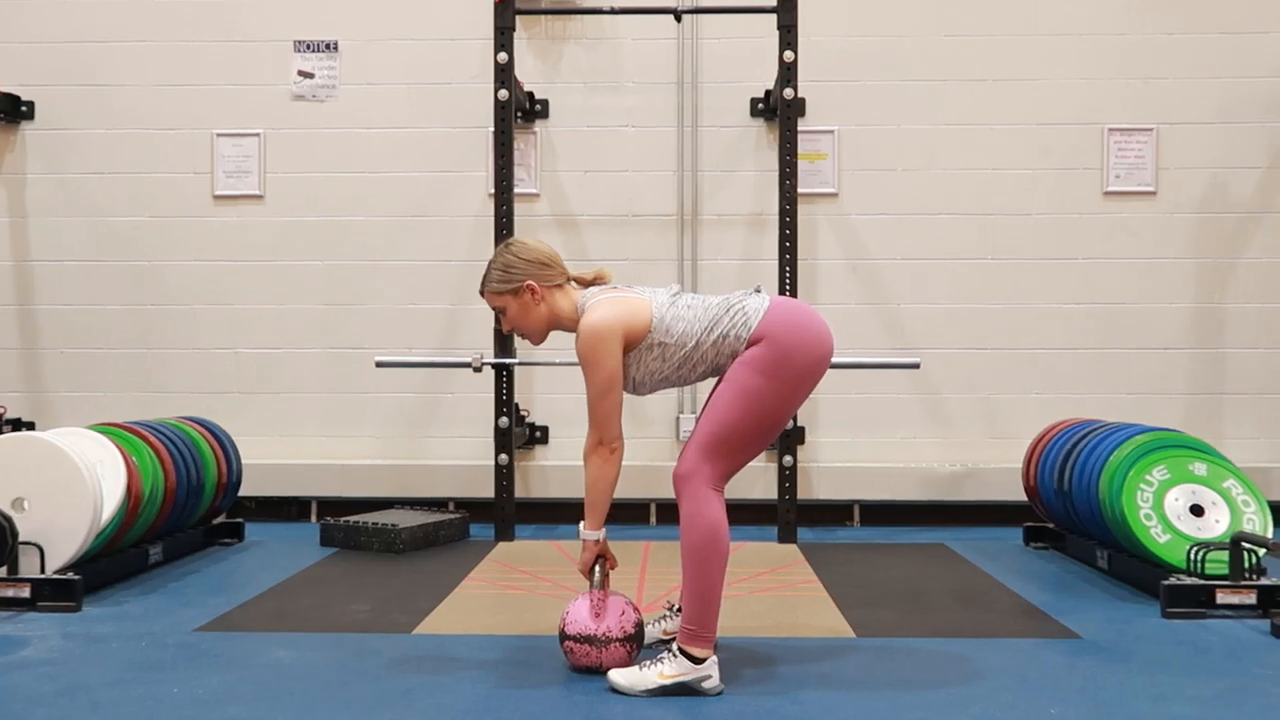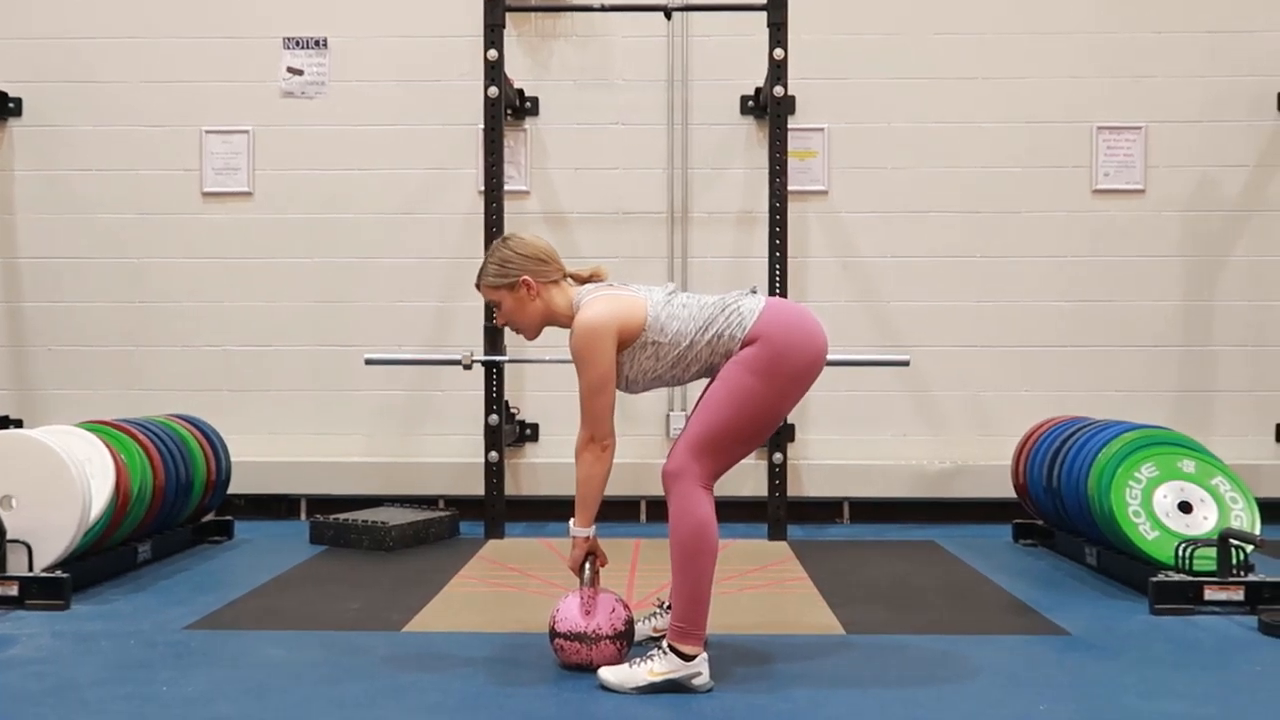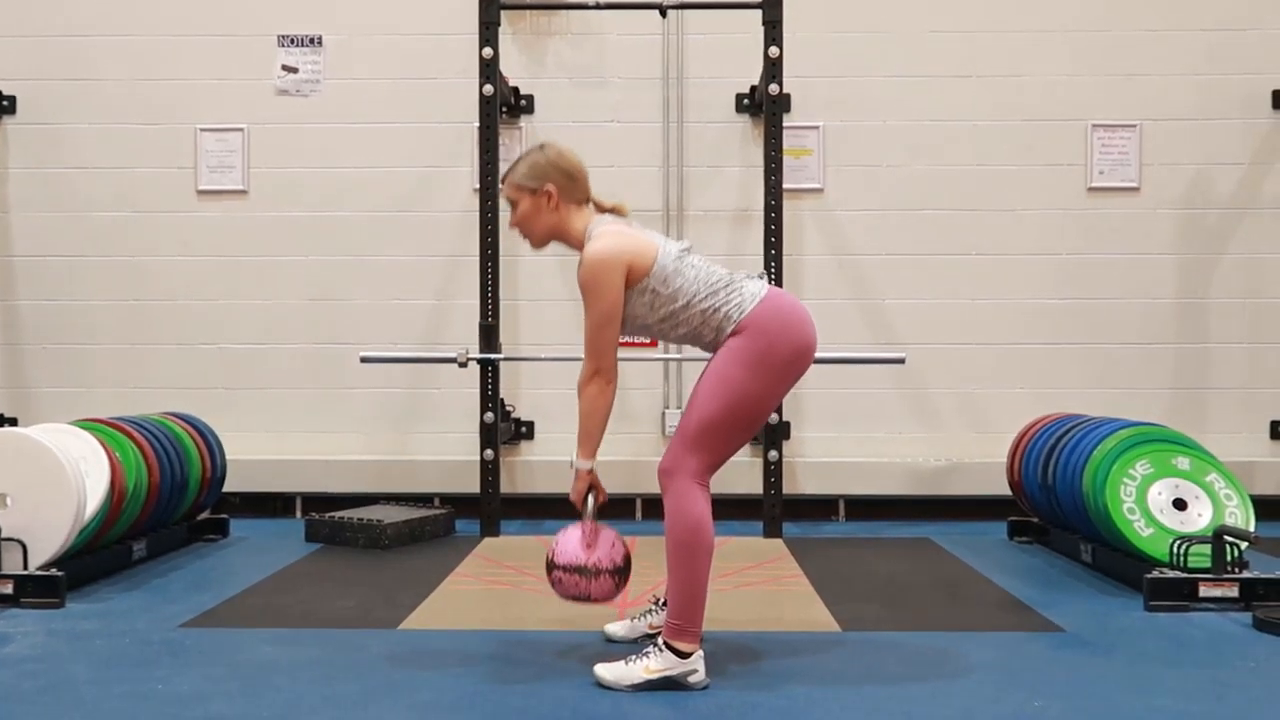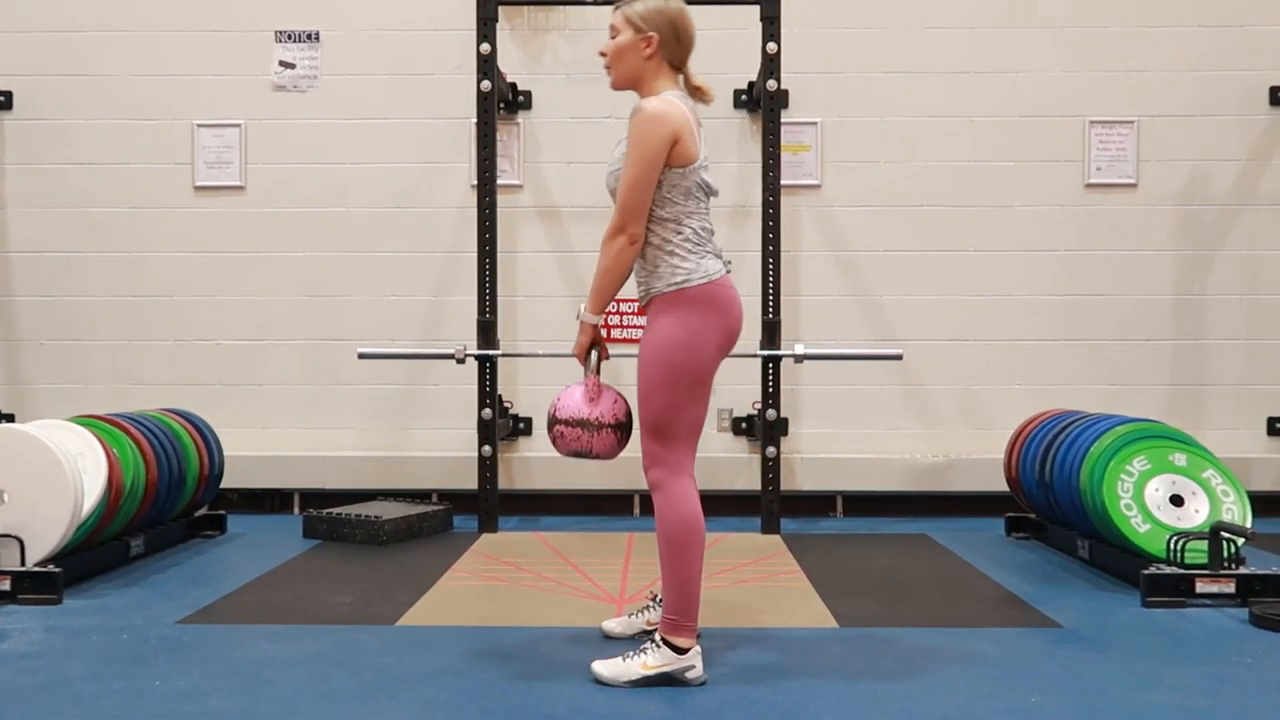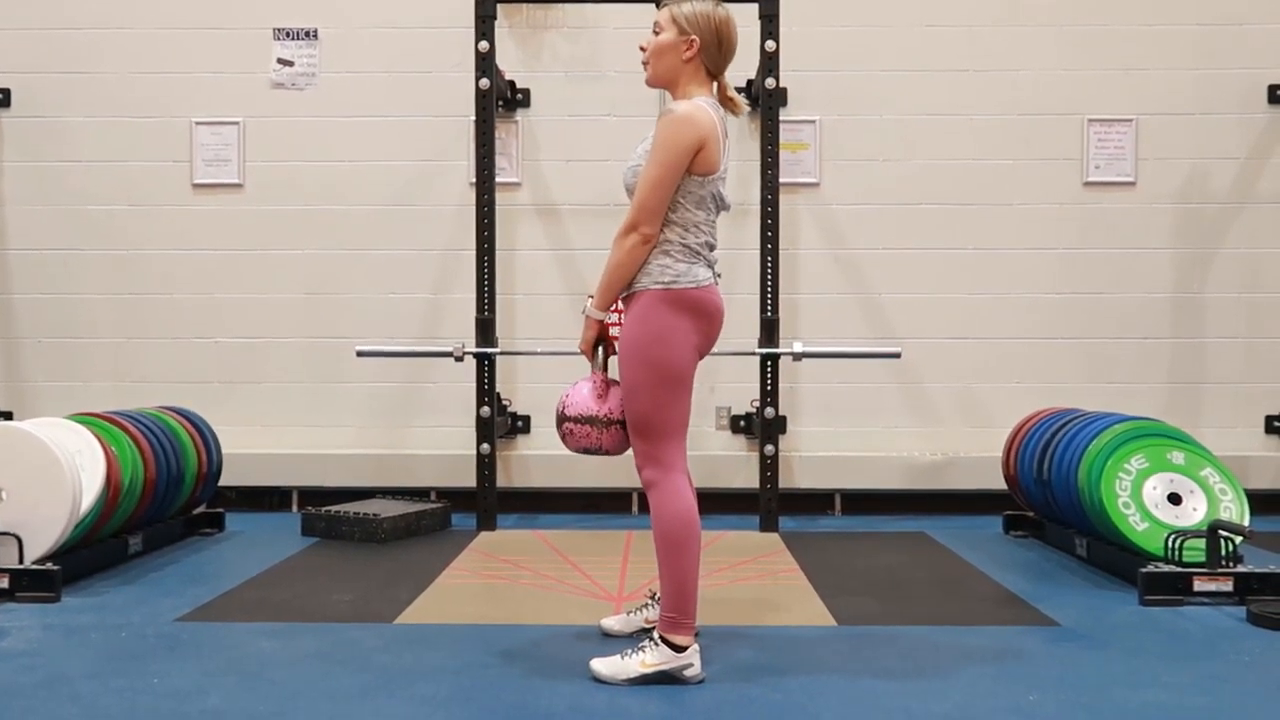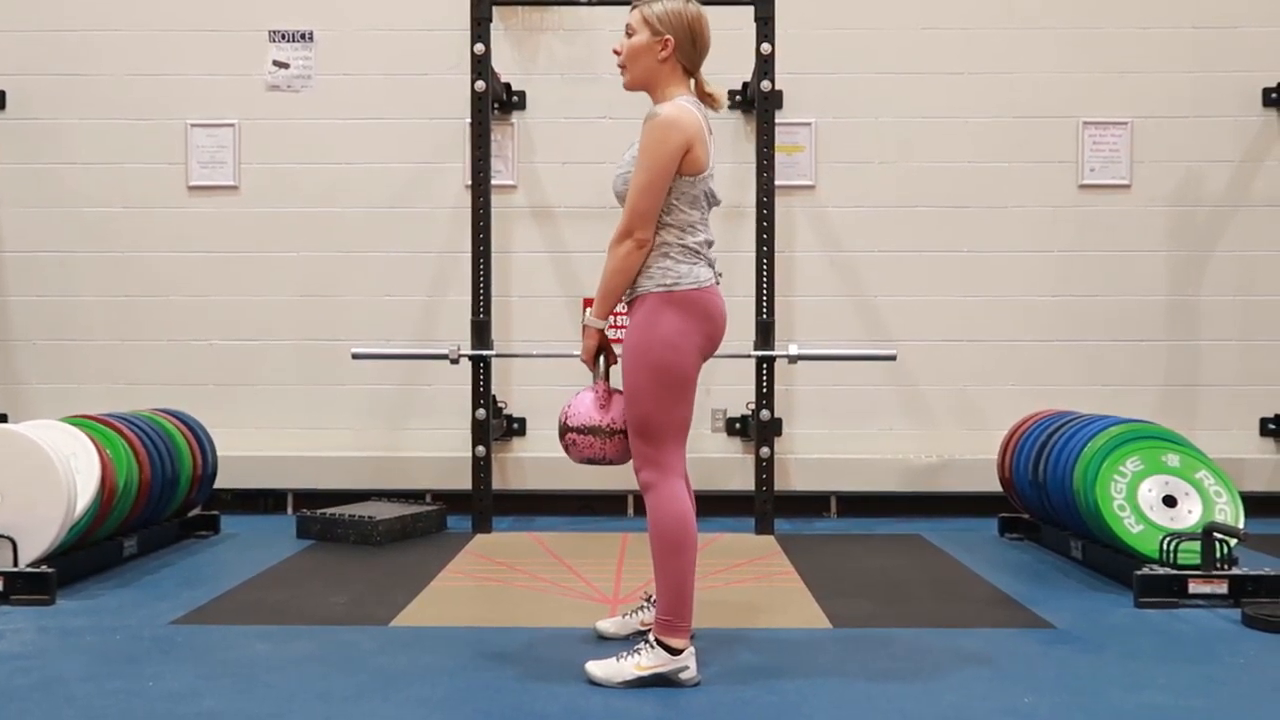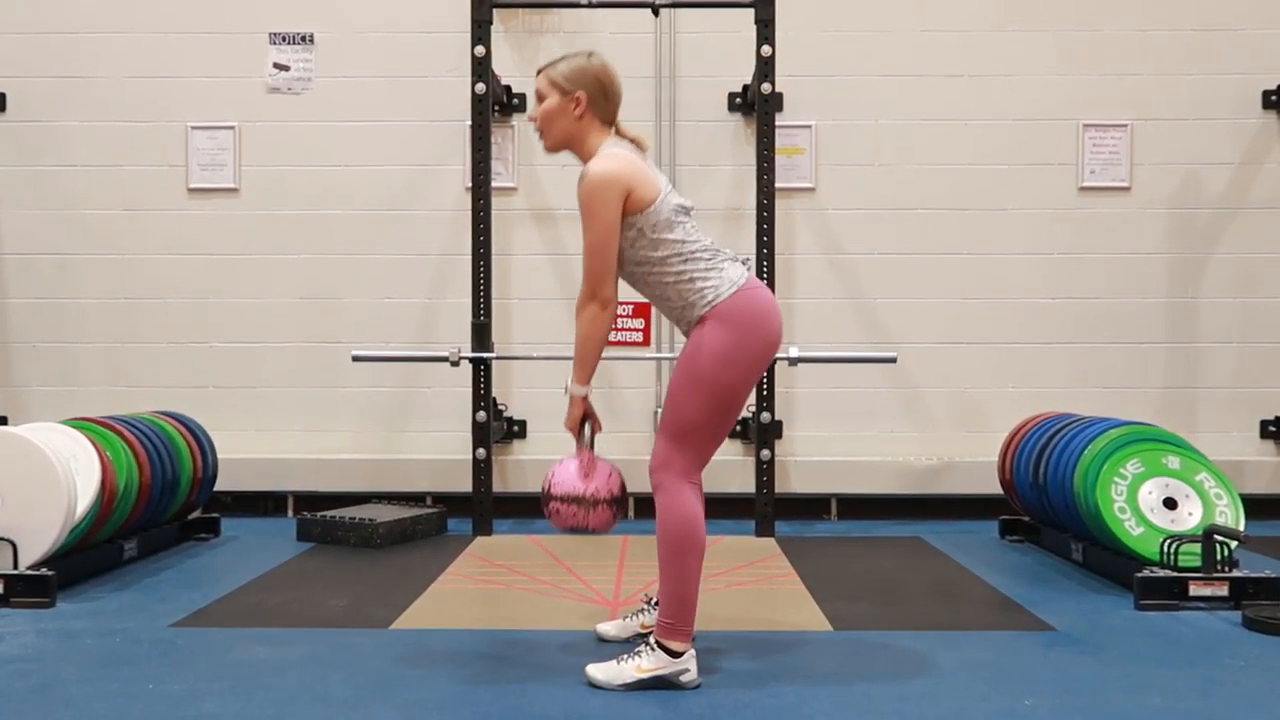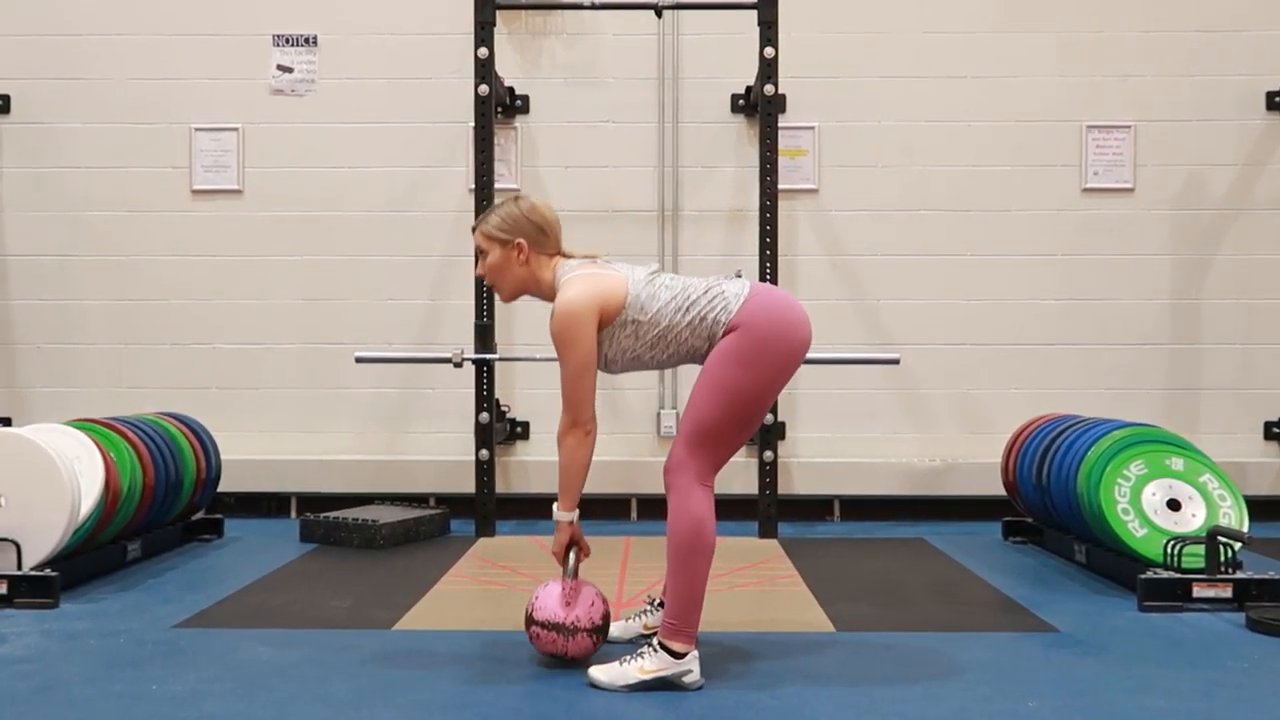
dt=0.4s
person 1, frame 1
left shoulder: (597, 324)
right shoulder: (599, 306)
left elbow: (606, 445)
right elbow: (602, 441)
left wrist: (592, 534)
right wrist: (595, 530)
left hip: (786, 341)
right hip: (784, 334)
left knee: (697, 478)
right knee: (699, 475)
left ankle: (695, 658)
right ankle: (691, 613)
person 1, frame 2
left shoulder: (591, 322)
right shoulder: (594, 304)
left elbow: (597, 443)
right elbow: (595, 439)
left wrist: (581, 530)
right wrist: (585, 526)
left hip: (780, 342)
right hip: (776, 337)
left knee: (686, 476)
right knee: (686, 474)
left ankle: (685, 655)
right ankle: (682, 608)
person 1, frame 3
left shoulder: (601, 254)
right shoulder: (606, 237)
left elbow: (599, 376)
right elbow: (599, 372)
left wrist: (583, 465)
right wrist: (587, 463)
left hip: (770, 334)
right hip: (769, 327)
left knee: (682, 474)
right knee: (682, 470)
left ankle: (681, 652)
right ankle: (676, 610)
person 1, frame 4
left shoulder: (655, 111)
right shoulder: (667, 112)
left elbow: (625, 234)
right elbow: (639, 230)
left wrist: (589, 318)
right wrist: (599, 315)
left hip: (687, 306)
right hip: (697, 301)
left knee: (666, 469)
right knee: (667, 464)
left ankle: (678, 647)
right ankle: (672, 604)
person 1, frame 5
left shoulder: (685, 116)
right shoulder: (701, 117)
left elbow: (640, 231)
left wrist: (595, 310)
right wrist: (612, 308)
left hip: (665, 304)
right hip: (681, 301)
left knee: (660, 469)
right knee: (662, 464)
left ankle: (677, 644)
right ankle: (671, 604)
person 1, frame 6
left shoulder: (669, 118)
right shoulder: (682, 116)
left elbow: (634, 238)
left wrist: (594, 321)
right wrist: (612, 316)
left hip: (669, 308)
right hip: (681, 303)
left knee: (659, 471)
right knee: (661, 466)
left ankle: (673, 648)
right ankle: (667, 606)
person 1, frame 7
left shoulder: (602, 172)
right shoulder: (615, 162)
left elbow: (596, 300)
right elbow: (600, 295)
left wrist: (578, 391)
right wrist: (583, 388)
left hip: (732, 321)
right hip: (738, 313)
left knee: (673, 473)
right knee: (675, 470)
left ankle: (672, 650)
right ankle: (667, 607)
person 1, frame 8
left shoulder: (572, 303)
right shoulder: (580, 281)
left elbow: (580, 427)
right elbow: (575, 420)
left wrist: (565, 516)
right wrist: (569, 510)
left hip: (761, 329)
right hip: (765, 320)
left knee: (687, 474)
right knee: (686, 471)
left ankle: (675, 652)
right ankle: (671, 606)
